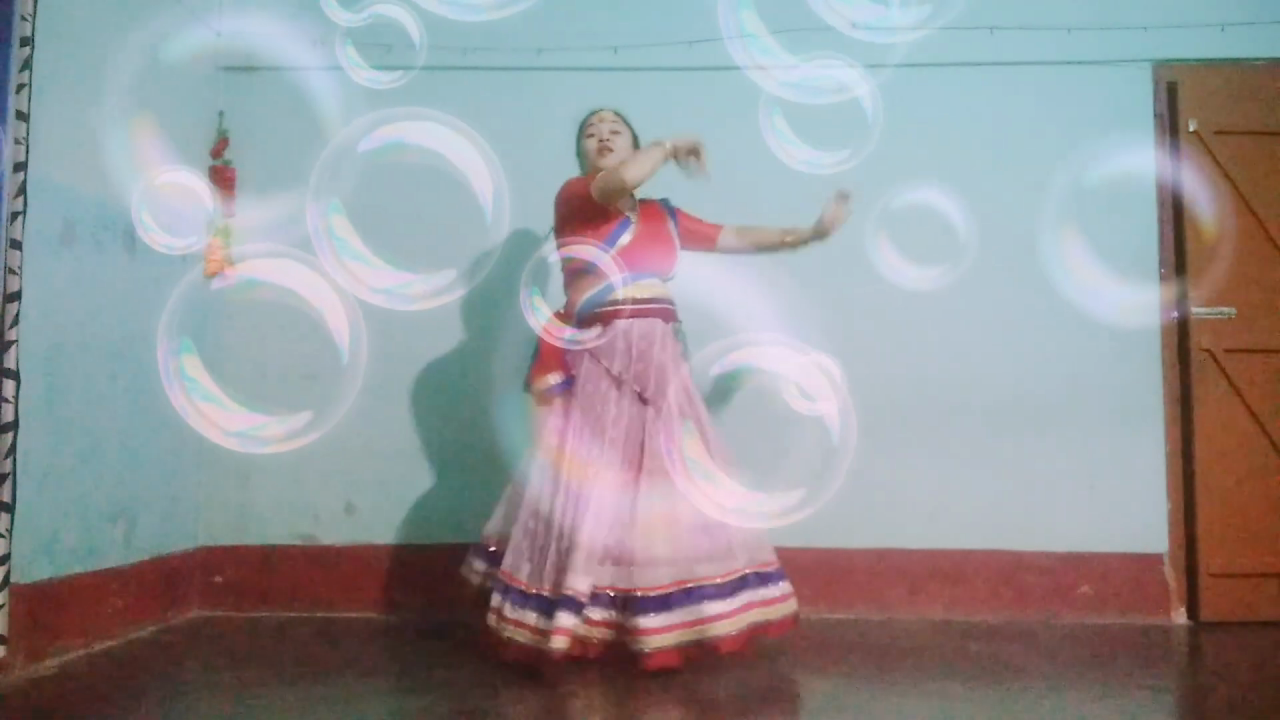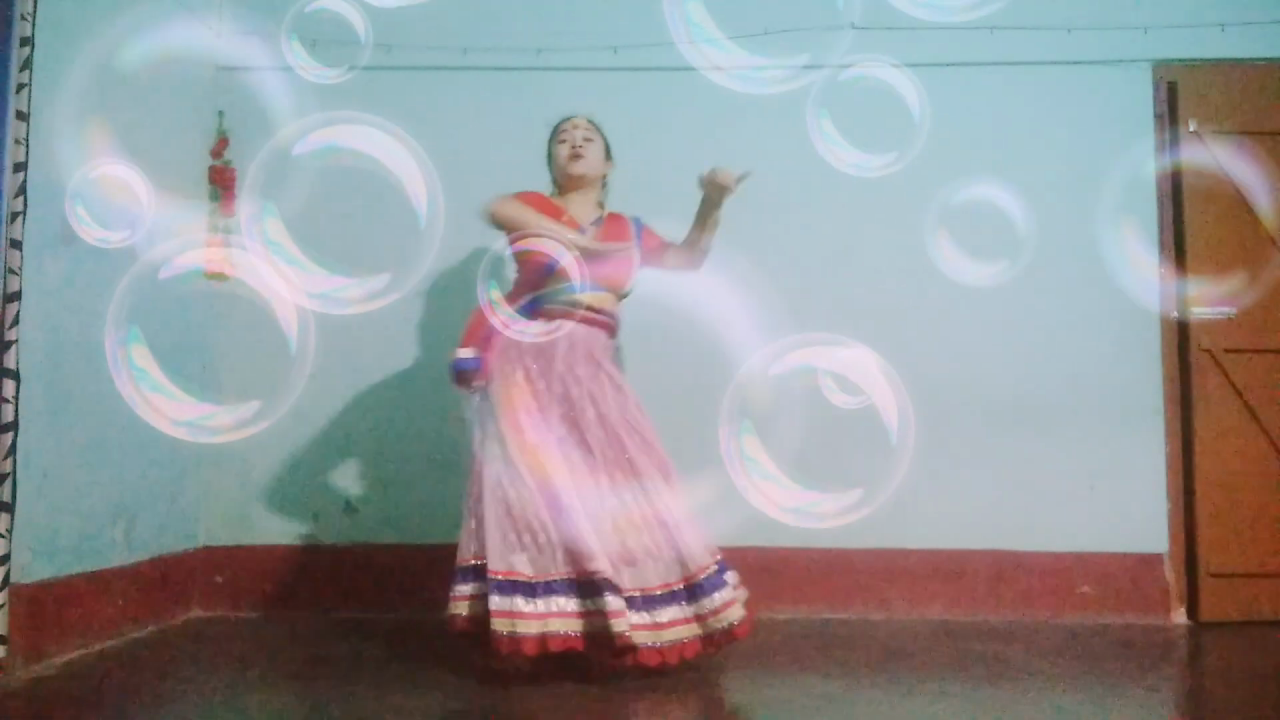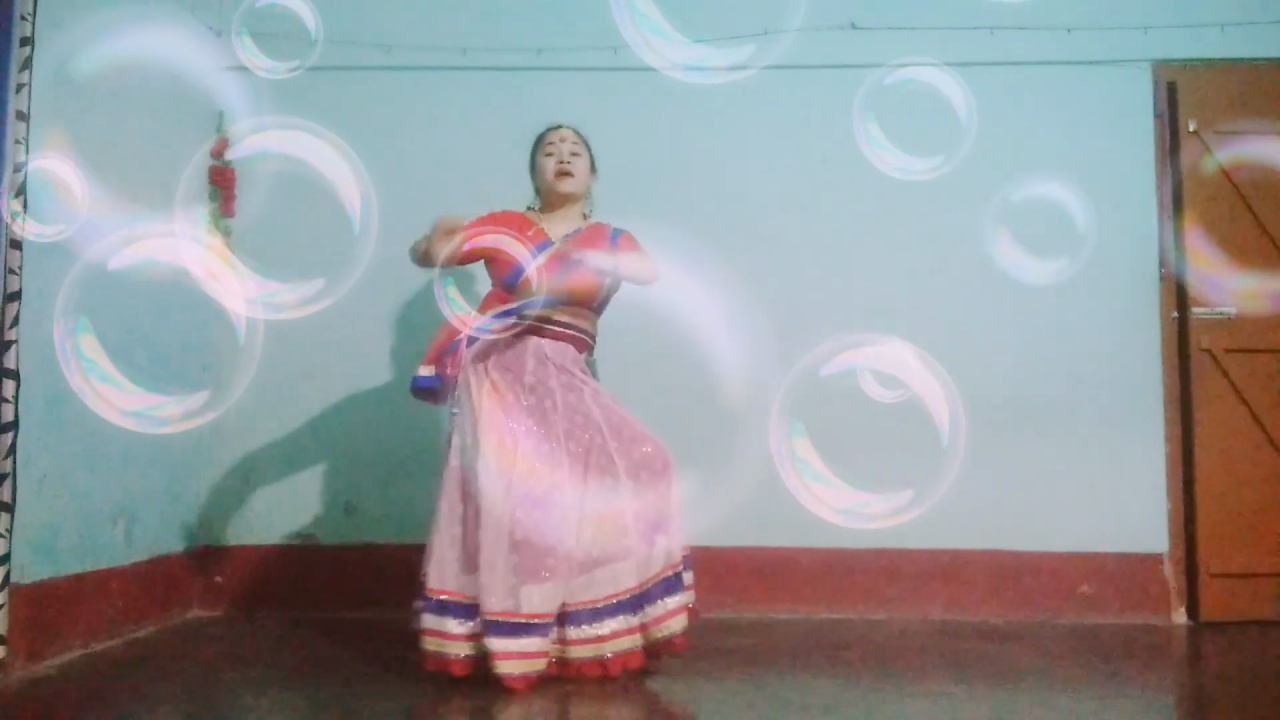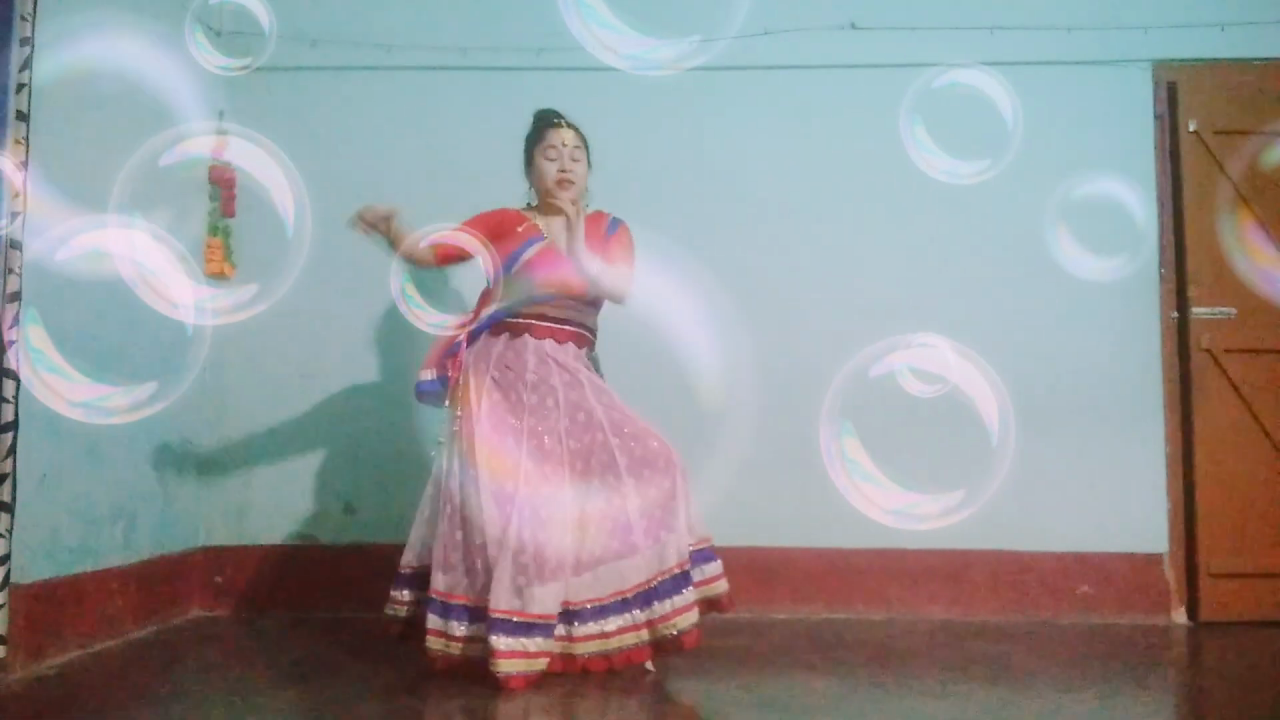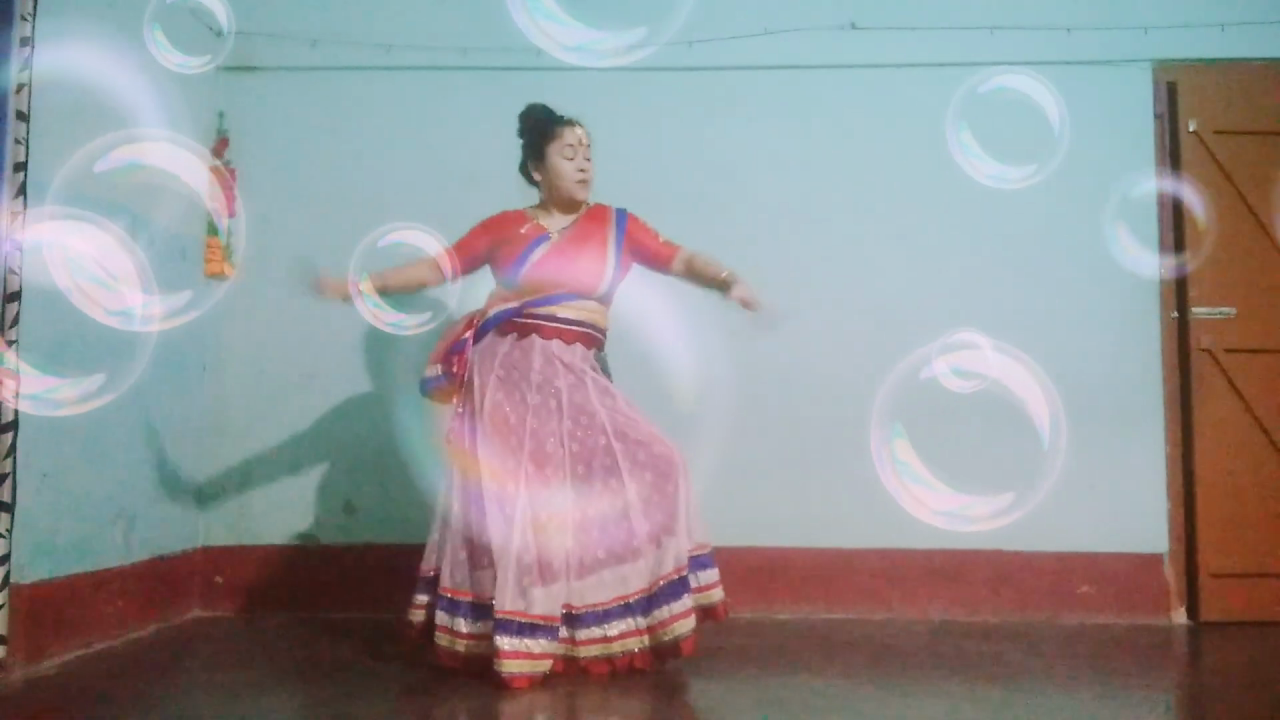
dt=0.4s
person 1, frame 1
left shoulder: (665, 215)
right shoulder: (575, 196)
left elbow: (734, 239)
right elbow: (617, 183)
left wrist: (811, 233)
right wrist: (675, 147)
left hip: (660, 361)
right hip: (594, 364)
left knee: (669, 480)
right knee: (579, 482)
left ankle: (668, 619)
right ankle: (570, 621)
person 1, frame 2
left shoulder: (629, 229)
right shoulder: (538, 210)
left elbow: (690, 256)
right elbow: (498, 211)
left wrist: (713, 203)
right wrist: (581, 241)
left hip: (591, 367)
right hip: (525, 359)
left knee: (624, 472)
right knee: (530, 477)
left ankle: (619, 616)
right ankle: (539, 622)
person 1, frame 3
left shoulder: (611, 240)
right shoulder: (507, 226)
left elbow: (649, 272)
right elbow: (432, 249)
left wrist: (594, 259)
right wrist: (438, 244)
left hip: (566, 379)
right hip: (498, 371)
left knee: (635, 467)
right knee: (502, 491)
left ankle: (588, 631)
right ankle: (500, 642)
person 1, frame 4
left shoulder: (607, 230)
right shoulder: (501, 223)
left elbow: (620, 288)
right elbow: (428, 251)
left wrist: (576, 242)
right wrist: (391, 228)
left hip: (568, 375)
right hip: (500, 371)
left knee: (641, 466)
right knee: (501, 493)
left ankle: (615, 631)
right ankle: (508, 639)
person 1, frame 5
left shoulder: (617, 226)
right shoulder: (505, 228)
left elbow: (679, 261)
right elbow: (437, 269)
left wrist: (730, 284)
right wrist: (361, 285)
left hip: (579, 377)
right hip: (509, 373)
left knee: (654, 465)
right knee: (515, 494)
left ankle: (628, 627)
right ankle: (518, 641)
